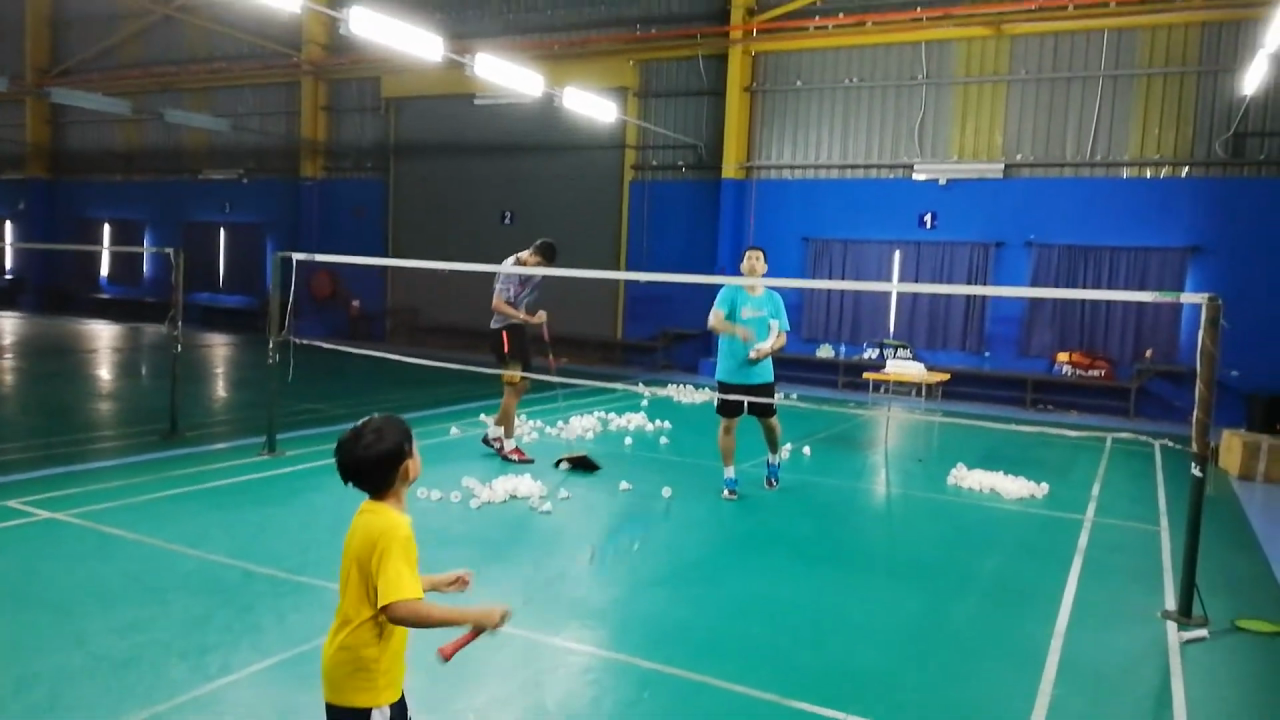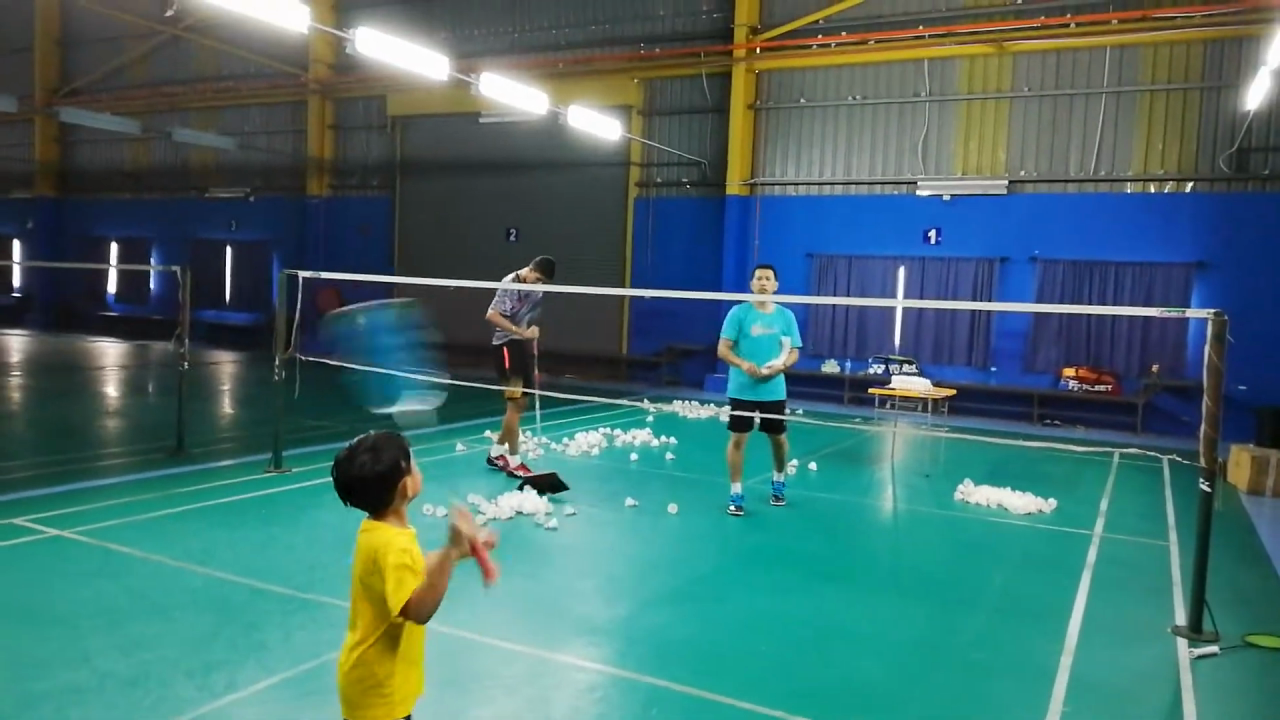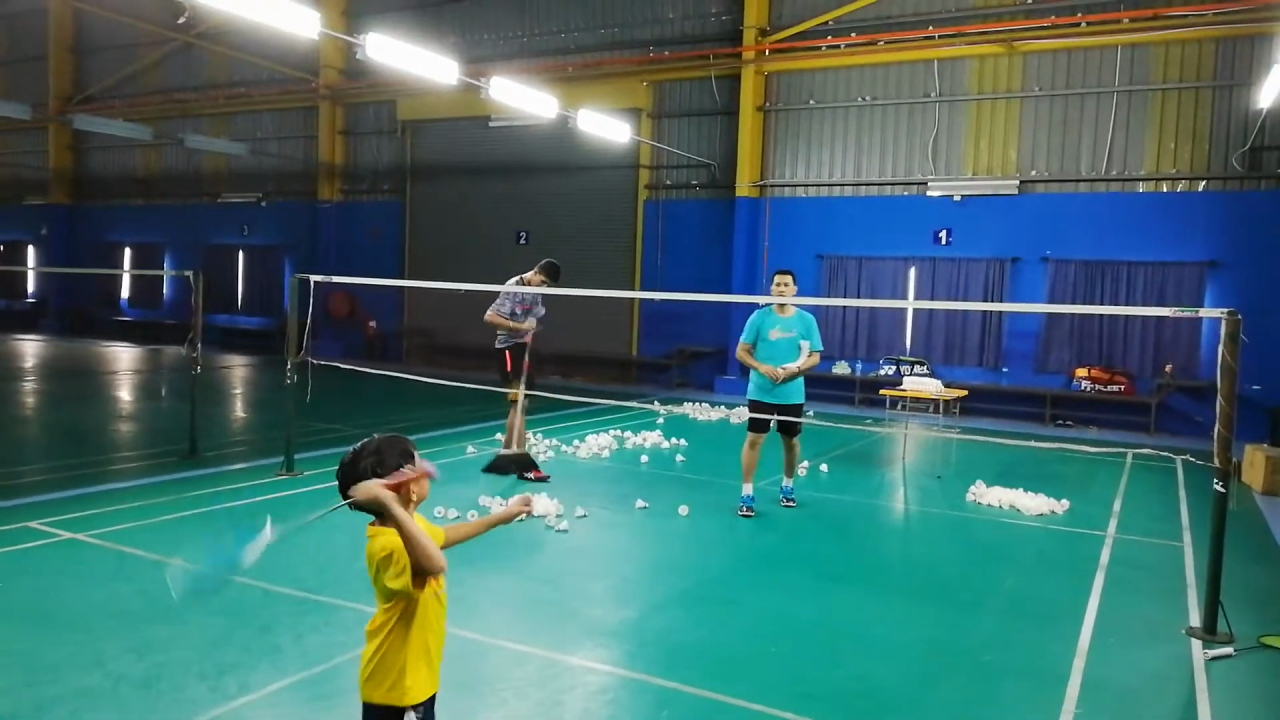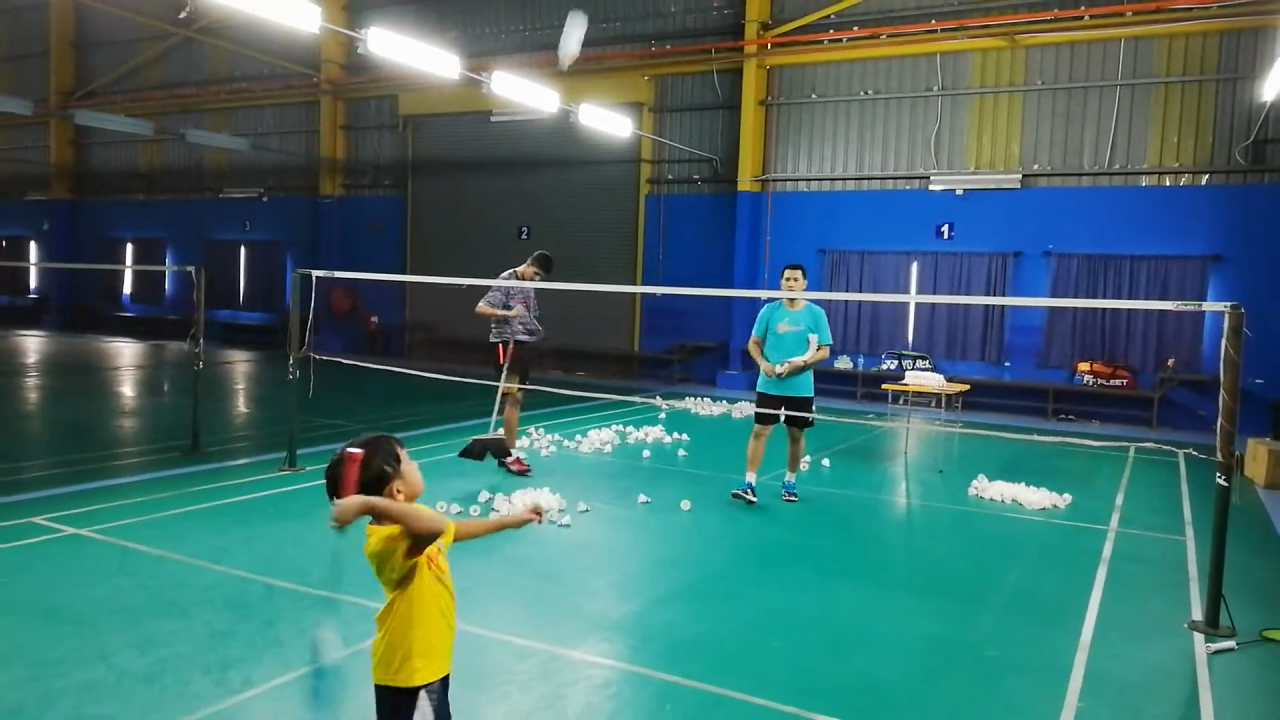
dt=0.2s
person 1, frame 1
left shoulder: (372, 515)
right shoulder: (391, 529)
right elbow: (401, 611)
left wrist: (436, 582)
right wrist: (472, 617)
left hip: (363, 665)
right hip: (363, 674)
person 1, frame 2
left shoulder: (381, 531)
right shoulder: (388, 546)
right elbow: (420, 609)
left wrist: (462, 548)
right wrist: (451, 552)
right hip: (377, 689)
person 1, frame 3
left shoulder: (403, 524)
right shoulder: (390, 546)
left elbow: (444, 536)
right elbow: (433, 565)
left wrist: (503, 515)
right wrist: (388, 505)
right hip: (399, 684)
person 1, frame 4
left shoulder: (400, 530)
right shoulder: (385, 541)
left elbow: (453, 530)
right elbow: (435, 526)
left wrist: (513, 519)
left hip: (415, 664)
right hip: (412, 670)
person 2, frame 1
left shoulder: (774, 299)
right shoulder: (729, 293)
left elbow: (781, 336)
right elbow: (713, 322)
left wrist: (769, 349)
right wrist: (736, 329)
left hip: (762, 373)
right hip: (731, 373)
left knee: (769, 422)
right knee: (728, 424)
left ankle: (773, 461)
right ankle: (729, 477)
person 2, frame 2
left shoulder: (786, 316)
right shoulder: (739, 313)
left elbow: (794, 352)
right elbow: (722, 349)
left wrist: (780, 366)
right wrist: (743, 364)
left hip: (774, 390)
right hip: (742, 390)
left knee: (778, 438)
right knee: (738, 439)
left ankle: (778, 481)
right ankle: (736, 493)
person 2, frame 3
left shoulder: (807, 320)
right shoulder: (759, 317)
left elbow: (815, 357)
right elbow: (742, 351)
left wrist: (796, 369)
right wrist: (760, 367)
left hip: (792, 394)
right hip: (760, 392)
left knee: (790, 441)
right knee: (754, 440)
left ankle: (787, 487)
right ankle: (747, 495)
person 2, frame 4
left shoulder: (816, 314)
right shoulder: (769, 311)
left elbow: (824, 351)
right elbow: (753, 344)
left wrist: (802, 363)
right wrist: (763, 363)
left hip: (801, 388)
right hip: (769, 385)
left knee: (796, 434)
right knee: (760, 431)
left ankle: (790, 482)
right ankle: (749, 483)
person 3, frame 1
left shoulder: (528, 269)
right shoulder: (511, 269)
right elbow: (497, 304)
right wrist: (529, 319)
left hip: (518, 329)
right hip: (506, 330)
left knee: (522, 385)
right knee: (513, 387)
left ankle: (494, 433)
right ankle: (508, 446)
person 3, frame 2
left shoulder: (532, 287)
right shoulder: (510, 285)
right elbow: (492, 316)
right wrist: (521, 332)
left hip: (522, 346)
right hip: (507, 346)
left knee: (521, 402)
right knee: (516, 403)
left ankle: (496, 452)
right ankle: (514, 461)
person 3, frame 3
left shoulder: (536, 292)
right shoulder: (513, 288)
right elbow: (490, 317)
left wrist: (532, 328)
right wrist: (519, 326)
left hip: (525, 350)
right hip: (510, 350)
left knee: (519, 406)
right knee: (518, 404)
person 3, frame 4
left shoulder: (528, 286)
right shoulder: (506, 281)
right elbow: (481, 308)
left wrist: (535, 328)
right wrist: (507, 313)
left hip: (524, 344)
right hip: (505, 344)
left knee: (517, 399)
right knee: (513, 398)
left ankle: (507, 453)
right ankle: (509, 454)
